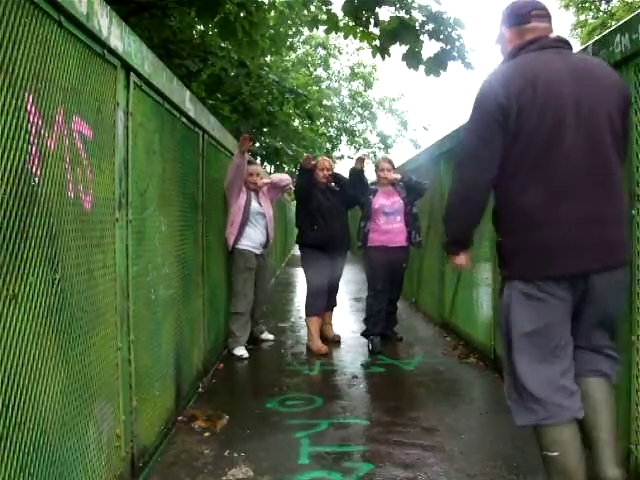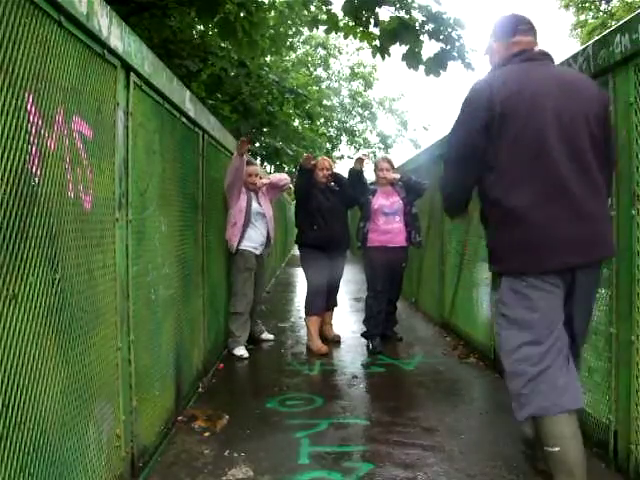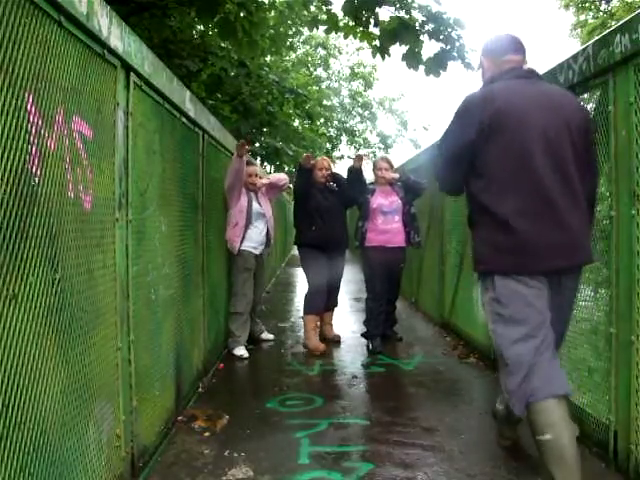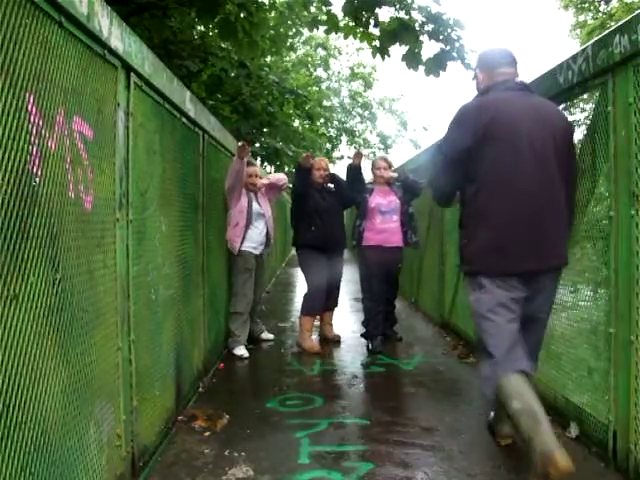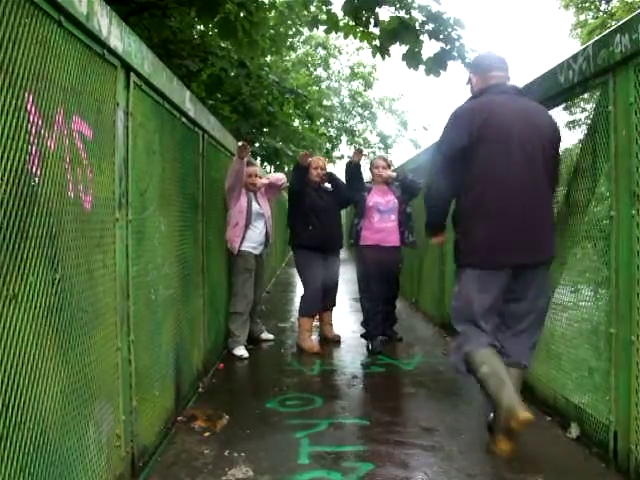
dt=0.1s
person 1, frame 1
left shoulder: (505, 81)
right shoulder: (608, 76)
left elbow: (475, 168)
right elbow: (620, 156)
left wrist: (458, 239)
left hip: (536, 251)
right hip: (608, 245)
left knee: (543, 378)
right knee: (593, 355)
person 1, frame 2
left shoulder: (489, 91)
right shoulder: (587, 87)
left elbow: (457, 168)
right elbow: (607, 165)
left wrist: (456, 206)
left hip: (524, 249)
right hip: (589, 243)
left knee: (540, 365)
right knee: (566, 349)
right ankle: (552, 432)
person 1, frame 3
left shoulder: (481, 103)
right shoulder: (570, 102)
left elbow: (449, 172)
right elbow: (589, 177)
left wrist: (470, 184)
left hip: (510, 251)
right hip: (569, 247)
left knee: (529, 360)
right knee: (542, 347)
right ankle: (511, 414)
person 1, frame 4
left shoulder: (474, 113)
right shoulder: (554, 115)
left elbow: (444, 178)
right elbow: (569, 181)
left wrist: (449, 200)
left hip: (492, 252)
right hip: (548, 251)
left knee: (503, 355)
right knee: (524, 341)
right ankle: (505, 419)
person 1, frame 5
left shoulder: (469, 114)
right shoulder: (543, 117)
left elbow: (441, 179)
left wrist: (435, 224)
left hip: (483, 246)
right hip: (536, 246)
left knee: (474, 333)
right knee: (518, 336)
left ankle: (511, 408)
right ankle: (505, 421)
person 2, frame 1
left shoulder: (264, 193)
right shoulder: (237, 191)
left elbow: (286, 180)
right elbow: (235, 173)
left wrist: (268, 180)
right wrist: (242, 153)
left hip: (261, 250)
right hip: (243, 250)
left knee: (260, 295)
right knee: (243, 297)
left ankle: (257, 328)
right ankle: (237, 341)
person 2, frame 2
left shoulder: (263, 193)
right shoulder: (236, 192)
left elbow: (285, 180)
right elbow: (233, 174)
left wrist: (267, 180)
right wrist: (240, 155)
left hip: (260, 251)
right hip: (243, 250)
left knee: (256, 296)
right knee: (242, 297)
left ankle: (255, 328)
right ankle: (237, 340)
person 2, frame 3
left shoulder: (263, 193)
right shoulder: (236, 192)
left elbow: (284, 180)
right elbow: (234, 175)
left wrist: (266, 180)
right wrist: (239, 156)
left hip: (259, 251)
right hip: (243, 250)
left knee: (256, 296)
right knee: (242, 297)
left ankle: (255, 328)
right ankle: (237, 340)
person 2, frame 4
left shoulder: (262, 194)
right shoulder: (237, 193)
left elbow: (283, 180)
right elbow: (234, 176)
left wrist: (266, 181)
right wrist: (240, 158)
left hip: (259, 251)
right hip: (243, 250)
left knee: (256, 295)
right knee: (242, 297)
left ankle: (254, 328)
right ankle: (237, 340)
person 2, frame 5
left shoulder: (262, 193)
right shoulder: (236, 192)
left elbow: (282, 179)
right elbow: (234, 175)
left wrist: (266, 180)
right wrist: (241, 158)
left hip: (259, 251)
right hip: (243, 250)
left knee: (256, 296)
right knee: (242, 297)
left ankle: (254, 328)
right ankle: (237, 340)
person 3, frame 1
left shoulder: (402, 190)
right shoulder: (369, 191)
left elbow: (422, 188)
right elbow: (354, 187)
left wrist: (401, 178)
right wrist: (357, 169)
left hip: (399, 247)
right hip: (375, 247)
left knee: (394, 290)
right knee: (377, 290)
left ankle: (388, 327)
right ankle: (373, 333)
person 3, frame 2
left shoulder: (402, 190)
right shoulder: (368, 191)
left elbow: (422, 187)
right elbow: (354, 187)
left wrist: (400, 178)
right wrist: (356, 170)
left hip: (399, 247)
right hip: (374, 247)
left knee: (393, 291)
right knee: (376, 290)
left ankle: (388, 327)
right ankle: (373, 334)
person 3, frame 3
left shoulder: (400, 190)
right shoulder: (367, 191)
left elbow: (420, 187)
right elbow: (353, 186)
left wrist: (399, 178)
right wrist: (355, 168)
left hip: (397, 247)
right hip: (373, 247)
left knee: (392, 290)
right knee: (375, 291)
left ankle: (388, 327)
right ankle: (373, 334)
person 3, frame 4
left shoulder: (399, 190)
right shoulder: (365, 191)
left elbow: (418, 188)
right elbow: (352, 182)
left wrist: (398, 177)
right wrist: (355, 165)
left hip: (394, 247)
right hip: (370, 247)
left knee: (391, 290)
right knee: (372, 292)
left ankle: (387, 327)
right ankle: (373, 334)
person 3, frame 5
left shoulder: (397, 189)
right shoulder: (363, 189)
left elbow: (417, 188)
right elbow: (351, 180)
left wrist: (396, 177)
right wrist: (354, 162)
left hip: (392, 247)
right hip: (368, 246)
left knee: (391, 289)
right knee: (371, 291)
left ankle: (387, 327)
right ankle: (373, 334)
person 4, frame 1
left shoulder: (337, 193)
right shoulder: (308, 191)
left elbow: (354, 198)
right elbow: (300, 188)
left wrist: (338, 178)
right wrist: (305, 169)
left hip: (337, 248)
right hip: (313, 248)
left knee: (332, 288)
right knee: (317, 288)
left ankle: (327, 327)
right ankle: (313, 337)
person 4, frame 2
left shoulder: (337, 192)
right shoulder: (308, 191)
left elbow: (353, 198)
right elbow: (300, 188)
left wrist: (338, 178)
right wrist: (304, 168)
left hip: (337, 248)
right hip: (313, 247)
left knee: (332, 287)
right knee: (317, 287)
left ankle: (326, 328)
right ankle: (313, 337)
person 4, frame 3
left shoulder: (336, 192)
right shoulder: (307, 191)
left elbow: (352, 198)
right elbow: (299, 187)
left wrist: (337, 178)
right wrist: (304, 168)
left hip: (336, 248)
right hip: (312, 247)
left knee: (333, 287)
right knee: (318, 286)
left ankle: (326, 328)
right ankle: (310, 335)
person 4, frame 4
left shoulder: (333, 193)
right shoulder: (304, 192)
left elbow: (350, 199)
right elbow: (298, 186)
left wrist: (335, 179)
right wrist: (302, 167)
left hip: (334, 248)
right hip: (310, 248)
left knee: (332, 287)
right knee: (317, 287)
left ankle: (326, 328)
right ankle: (304, 335)
person 4, frame 5
left shoulder: (330, 193)
right shoulder: (301, 191)
left elbow: (347, 198)
right elbow: (295, 184)
left wrist: (332, 178)
right wrist: (300, 166)
left hip: (330, 248)
right hip: (306, 248)
left knee: (330, 287)
right knee: (313, 288)
left ankle: (326, 328)
right ankle: (304, 336)
